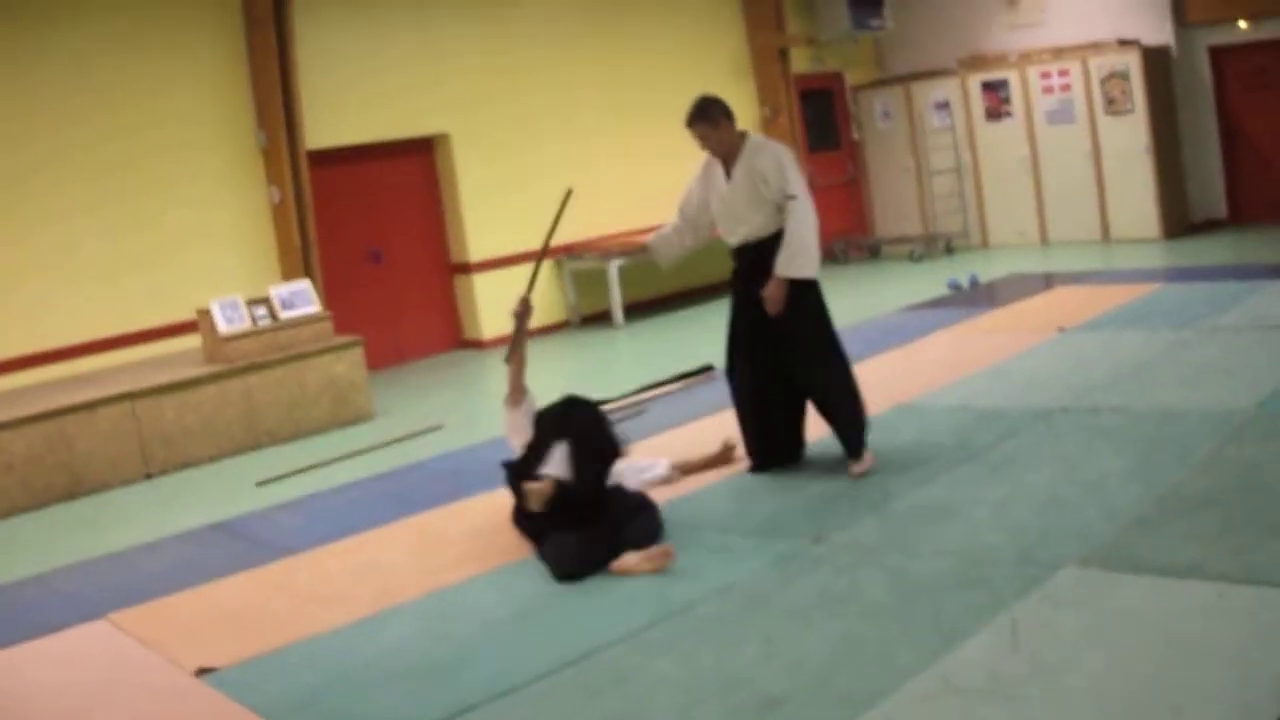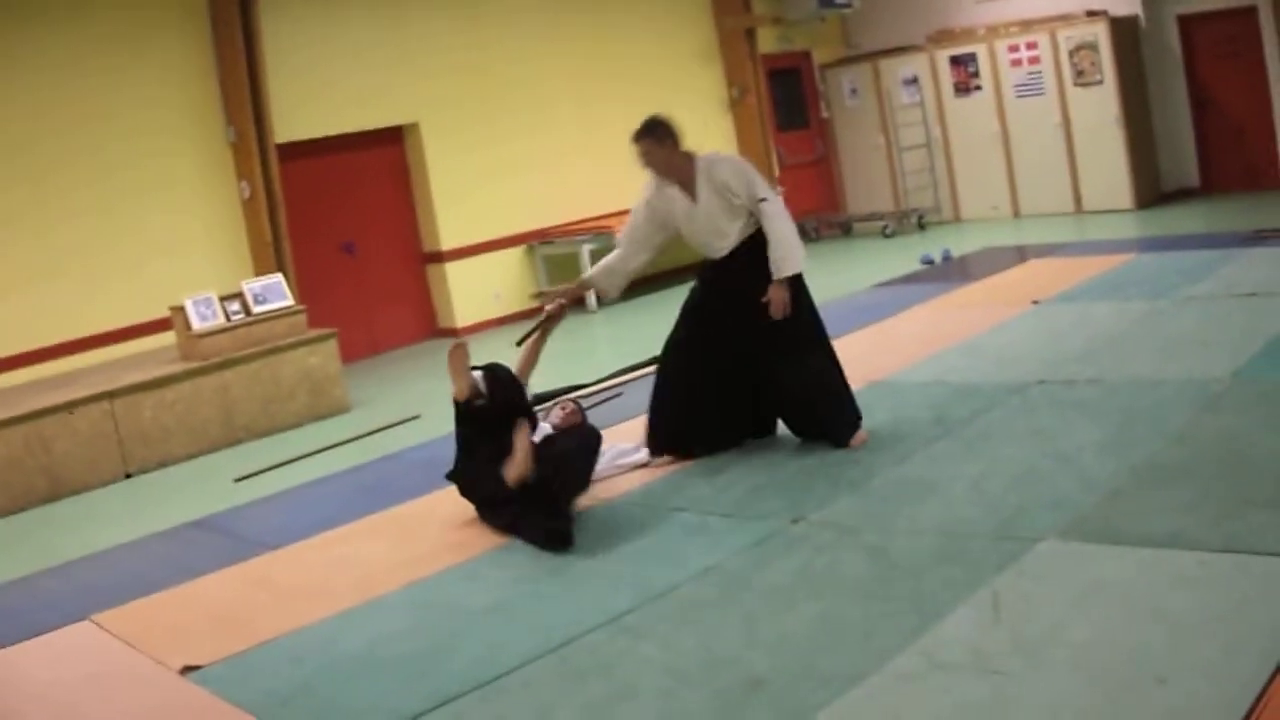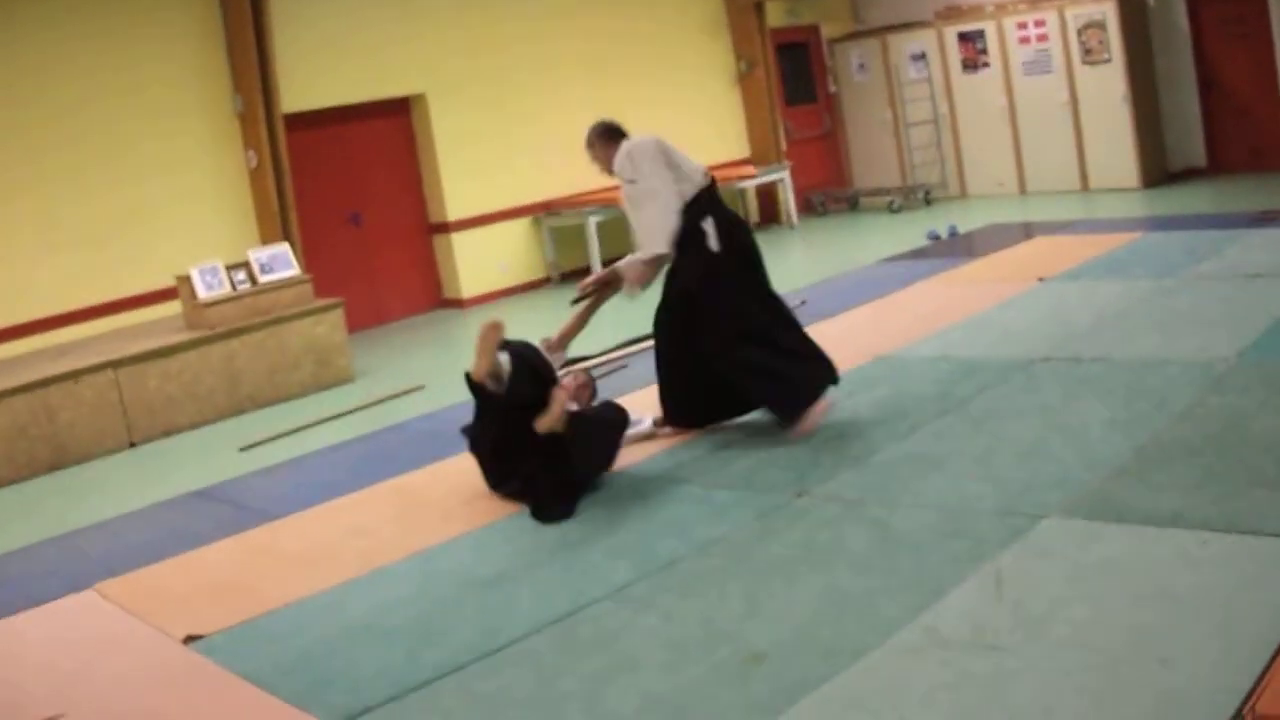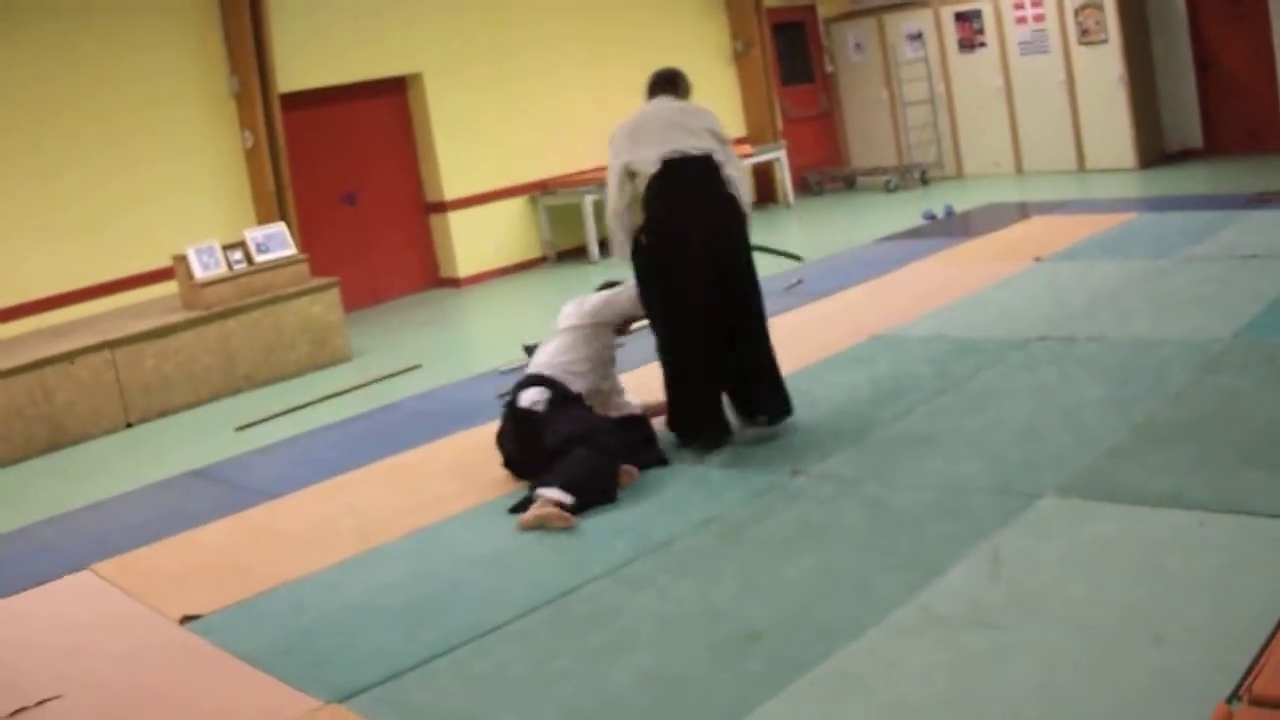
dt=0.5s
person 1, frame 1
left shoulder: (770, 156)
right shoulder: (709, 172)
left elbow: (801, 217)
right elbow: (688, 226)
left wrist: (783, 276)
left hip: (783, 268)
right hip: (748, 273)
left knee: (813, 357)
right knee: (752, 367)
left ankle: (856, 444)
right ankle: (776, 450)
person 1, frame 2
left shoulder: (727, 169)
right shoulder: (656, 197)
left elbow: (774, 215)
right elbow: (631, 248)
left wrist: (782, 279)
right wrist: (581, 285)
left hip: (760, 266)
right hip: (720, 274)
left knee: (796, 345)
right knee: (686, 356)
left ankle: (842, 425)
right ankle: (683, 443)
person 1, frame 3
left shoulder: (634, 152)
right shoulder: (640, 158)
left elbow: (656, 202)
right elbow: (659, 236)
left wrist: (649, 260)
right wrist: (615, 274)
left hip: (713, 238)
right hip: (705, 240)
left knee: (731, 324)
right knee: (677, 326)
left ankle: (802, 397)
right ankle: (692, 413)
person 1, frame 4
left shoulder: (628, 132)
right shoulder: (701, 116)
left elbow: (620, 204)
right elbow: (736, 179)
left wrist: (635, 253)
left hip: (669, 219)
right hip: (718, 209)
left knee: (682, 324)
right knee: (738, 310)
left ankle: (702, 427)
right ankle: (759, 407)
person 2, frame 1
left shoulder: (611, 466)
right shoulder: (533, 438)
left elbow: (667, 468)
right elbow: (517, 394)
left wrist: (715, 459)
right wrist: (520, 327)
left knee: (638, 508)
person 2, frame 2
left shoulder: (567, 445)
right elbow: (519, 378)
right wrist: (546, 327)
right hip: (491, 485)
left knee: (586, 437)
left ankle: (523, 469)
right ankle: (467, 392)
person 2, frame 3
left shoulder: (585, 418)
right elbow: (555, 346)
right wrist: (597, 298)
left knee: (614, 415)
left ankle: (557, 422)
right ankle: (486, 373)
person 2, frame 4
left shoulder: (604, 359)
right shoulder: (587, 310)
left elbow: (615, 406)
left wrist: (660, 407)
right hip: (539, 405)
left knee: (635, 429)
right knee: (599, 439)
right ankle: (546, 504)
